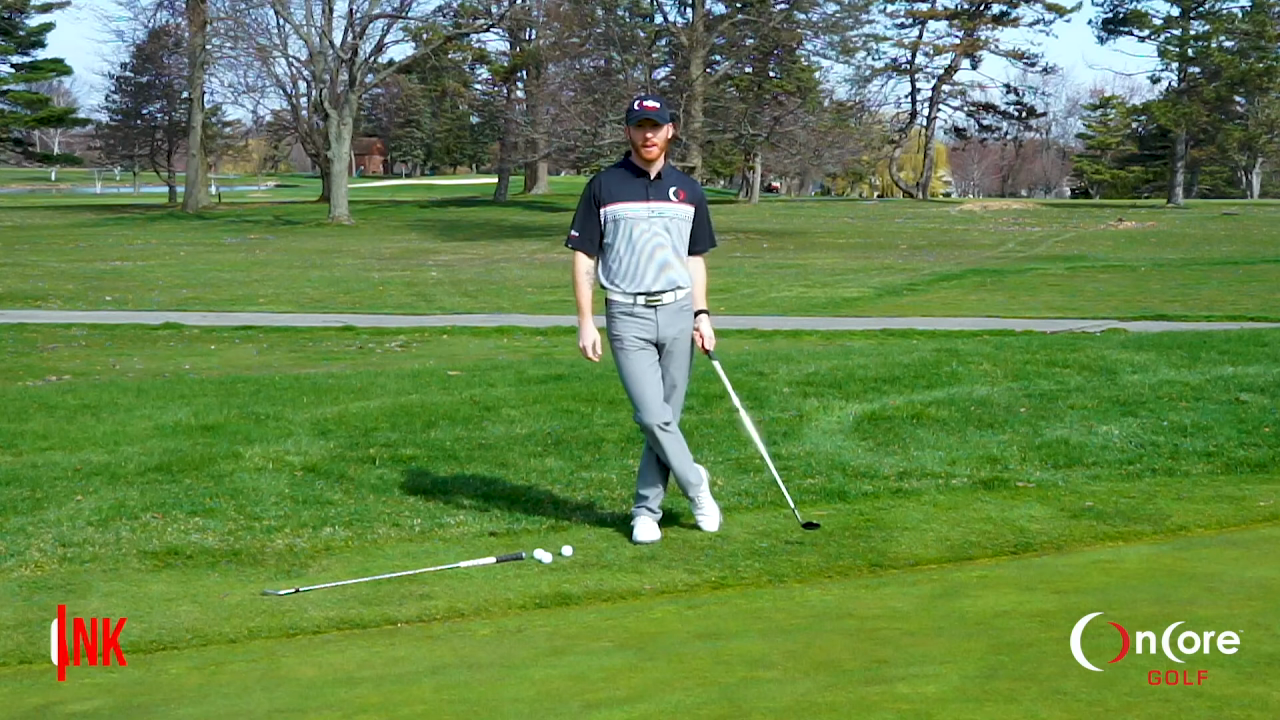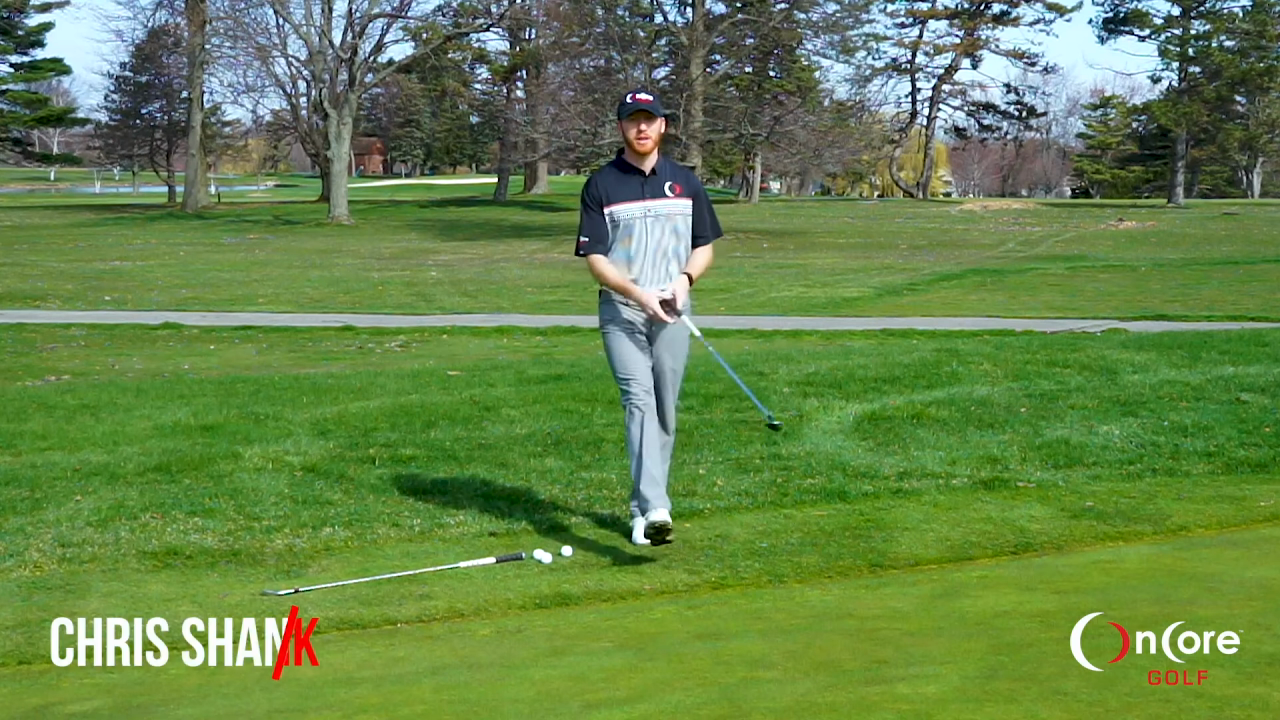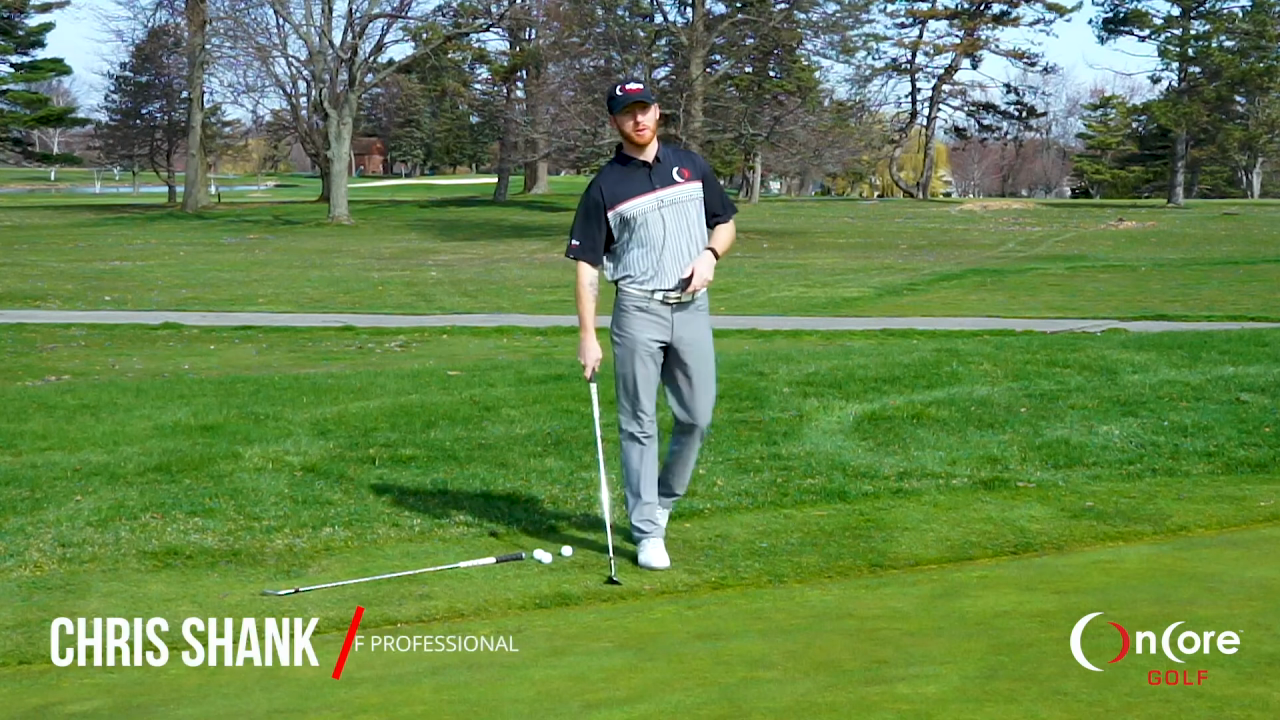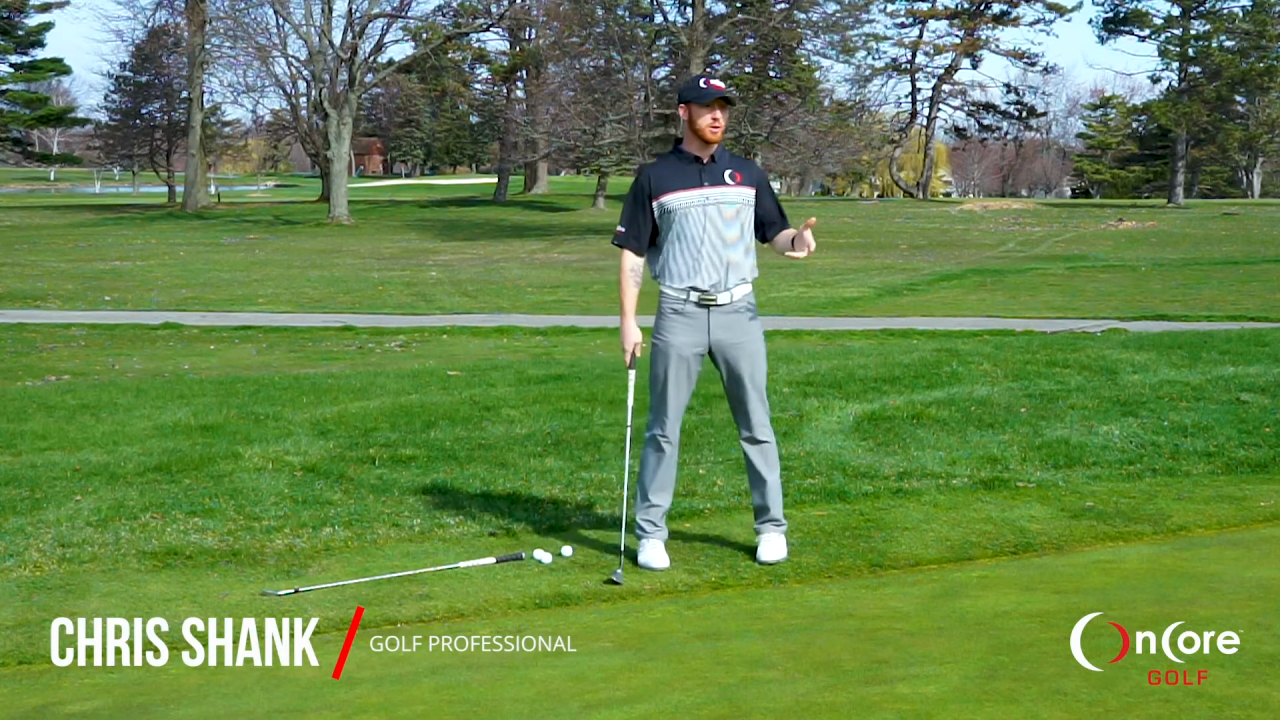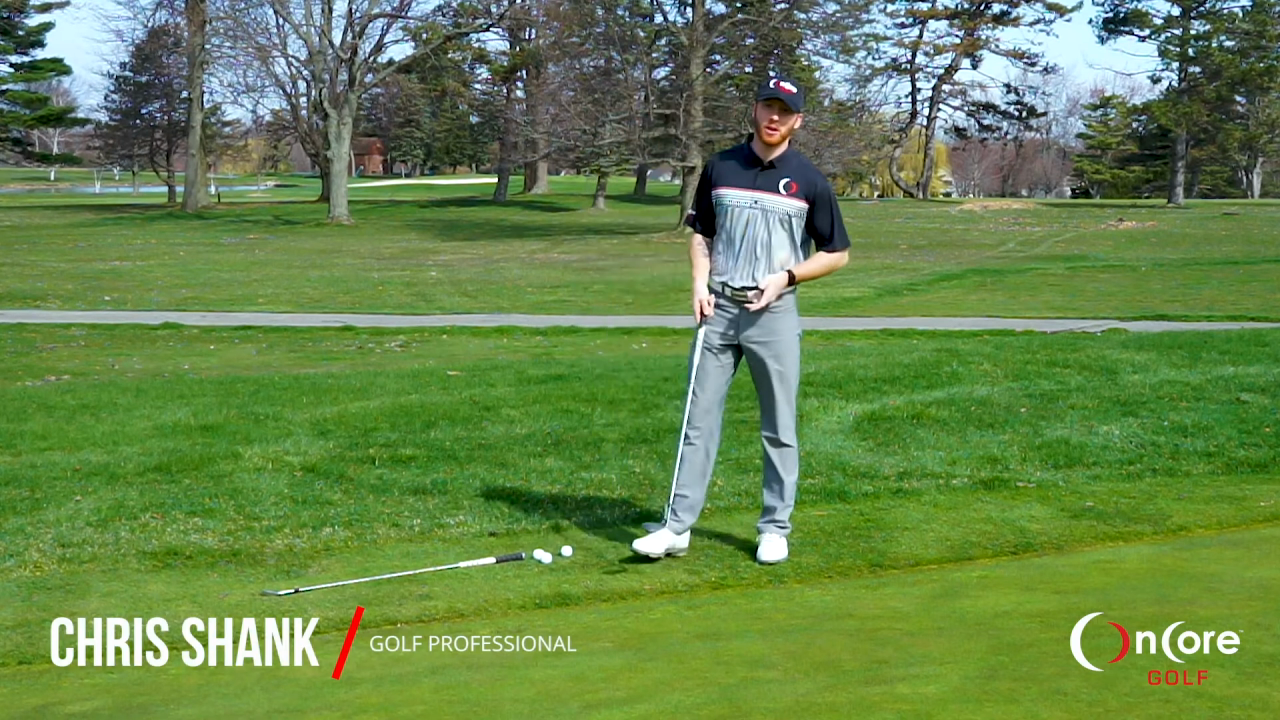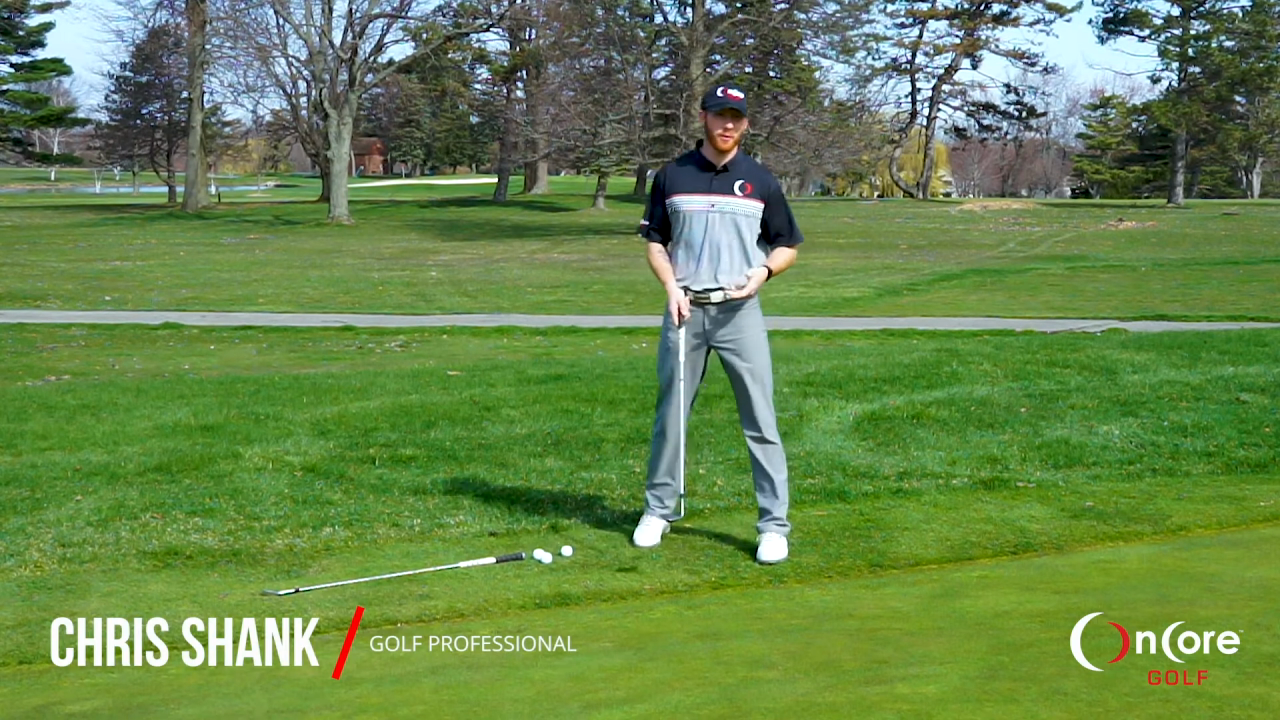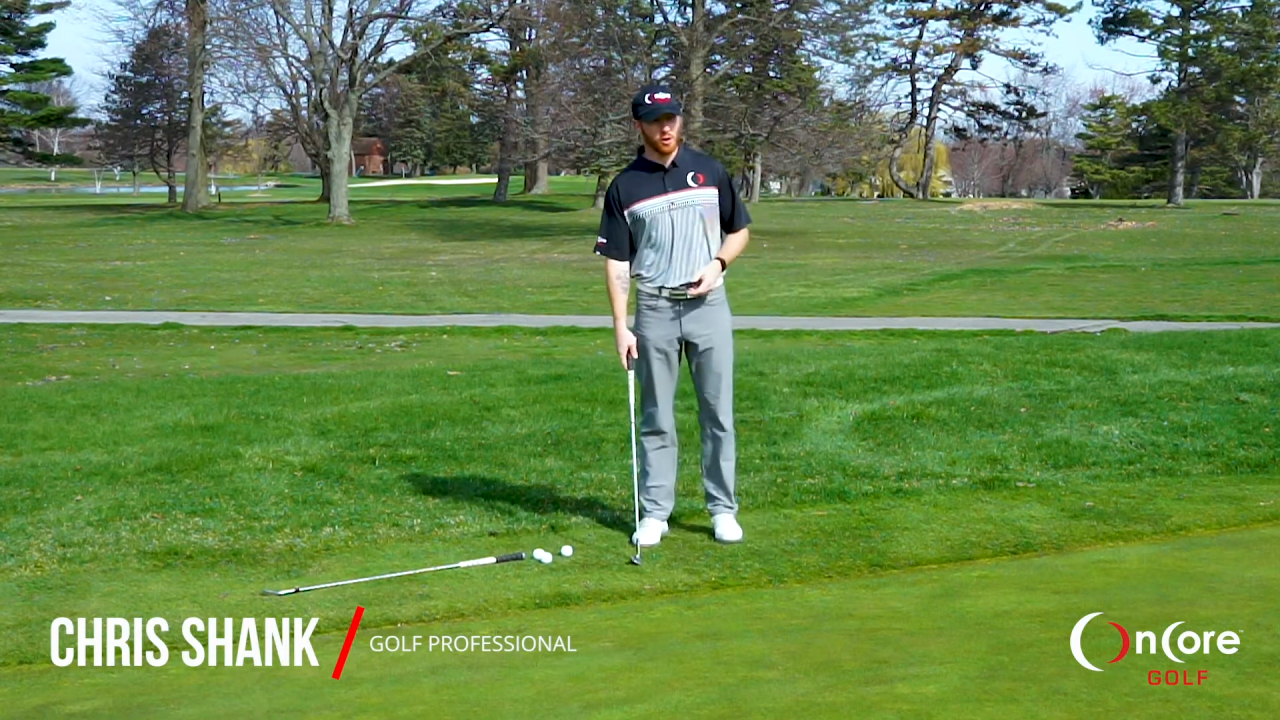
dt=0.7s
person 1, frame 1
left shoulder: (689, 190)
right shoulder: (603, 186)
left elbow: (695, 258)
right elbow: (583, 257)
left wrist: (702, 314)
right wrist: (586, 322)
left hip: (676, 313)
right hip: (627, 316)
left knee: (667, 416)
right knee: (653, 416)
left ankle: (647, 509)
right ankle: (694, 482)
person 1, frame 2
left shoulder: (685, 182)
right shoulder: (600, 185)
left elbow: (704, 247)
right elbow: (595, 259)
left wrist: (684, 278)
right wrist: (637, 293)
left hip: (672, 312)
right hip: (621, 310)
left knee: (662, 416)
right knee: (638, 402)
left ankle: (643, 507)
right ankle: (655, 509)
person 1, frame 3
left shoulder: (691, 165)
right shoulder: (604, 186)
left elbow: (725, 224)
right elbow: (586, 264)
left wrist: (710, 256)
right wrist: (587, 335)
left hip: (692, 309)
right hip: (638, 312)
left knee: (696, 418)
right knee: (639, 425)
left ankle: (664, 496)
right ankle: (647, 532)
person 1, frame 4
left shoulder: (748, 173)
right shoulder: (653, 177)
left elbow: (774, 233)
right elbow: (633, 253)
left wrist: (795, 240)
right wrist: (627, 321)
left hip: (737, 313)
right hip: (679, 315)
left knee: (755, 427)
right knee: (664, 427)
left ankle: (771, 525)
right ankle: (650, 531)
person 1, frame 5
left shoulder: (810, 180)
right shoulder: (719, 168)
left elbow: (836, 253)
right elbow: (702, 234)
left wrist: (785, 276)
right wrist: (699, 284)
left hip: (774, 313)
right hip: (720, 309)
left knee: (778, 428)
right knee: (700, 420)
left ankle: (774, 526)
right ankle: (677, 525)
person 1, frame 6
left shoulder: (762, 181)
right shoulder: (671, 176)
left elbow: (787, 246)
right elbow: (656, 242)
left wrist: (764, 271)
right wrist: (671, 286)
left hip: (739, 312)
right hip: (686, 311)
left knee: (760, 421)
right knee: (670, 416)
left ankle: (773, 526)
right ankle: (659, 510)
person 1, frame 7
left shoulder: (710, 171)
right shoulder: (623, 187)
left elbow: (739, 230)
right elbow: (617, 262)
left wrist: (719, 263)
right wrist: (621, 326)
left hip: (708, 306)
right hip: (655, 310)
left knee: (717, 412)
right knee: (657, 416)
left ankle: (722, 507)
right ankle: (655, 512)
